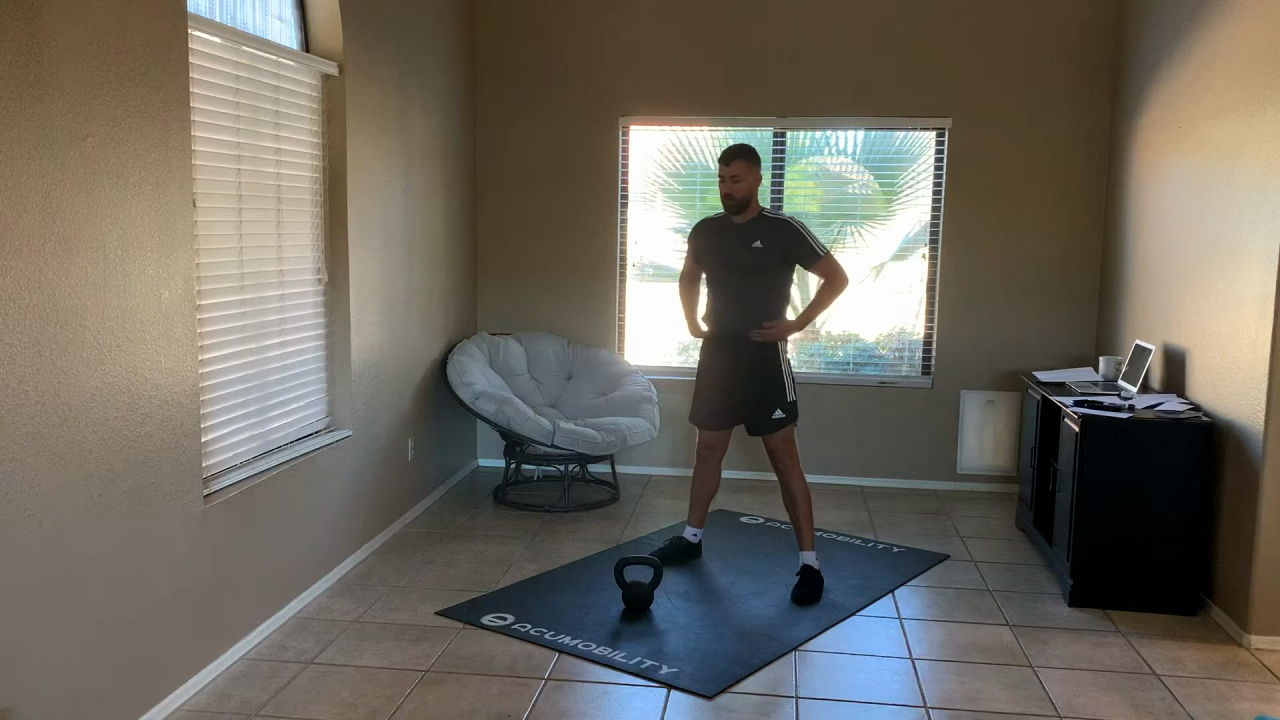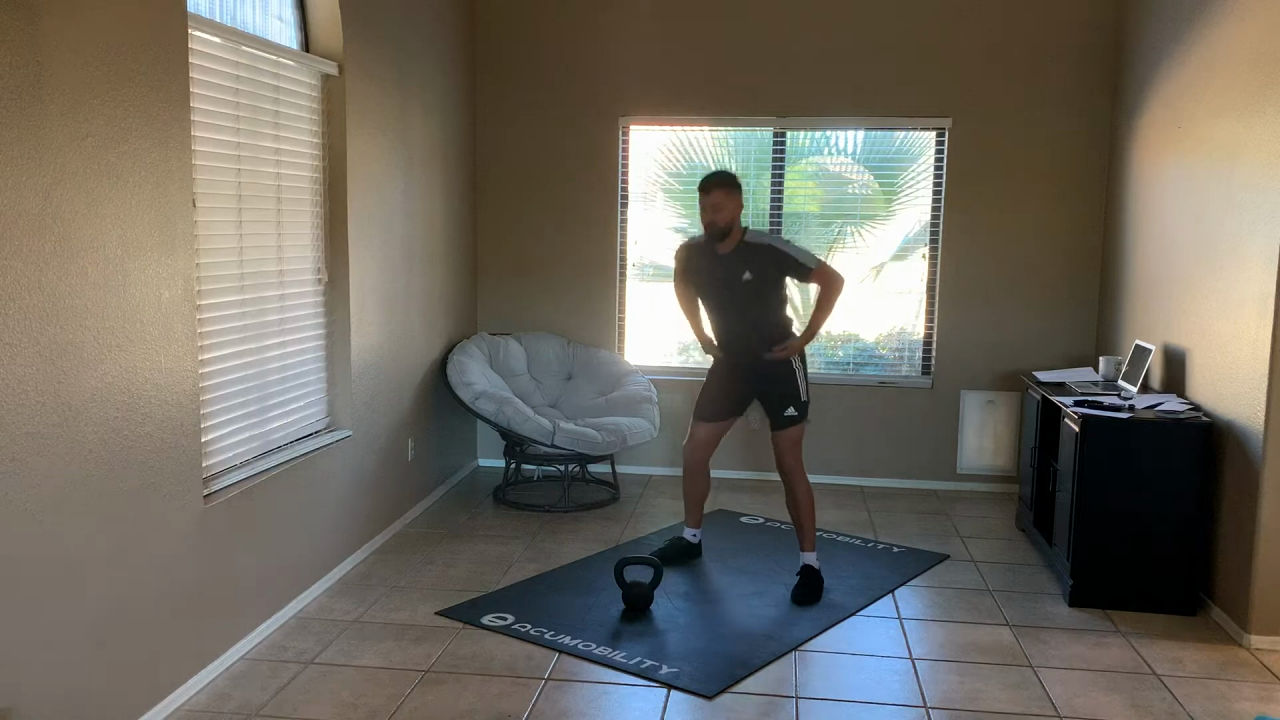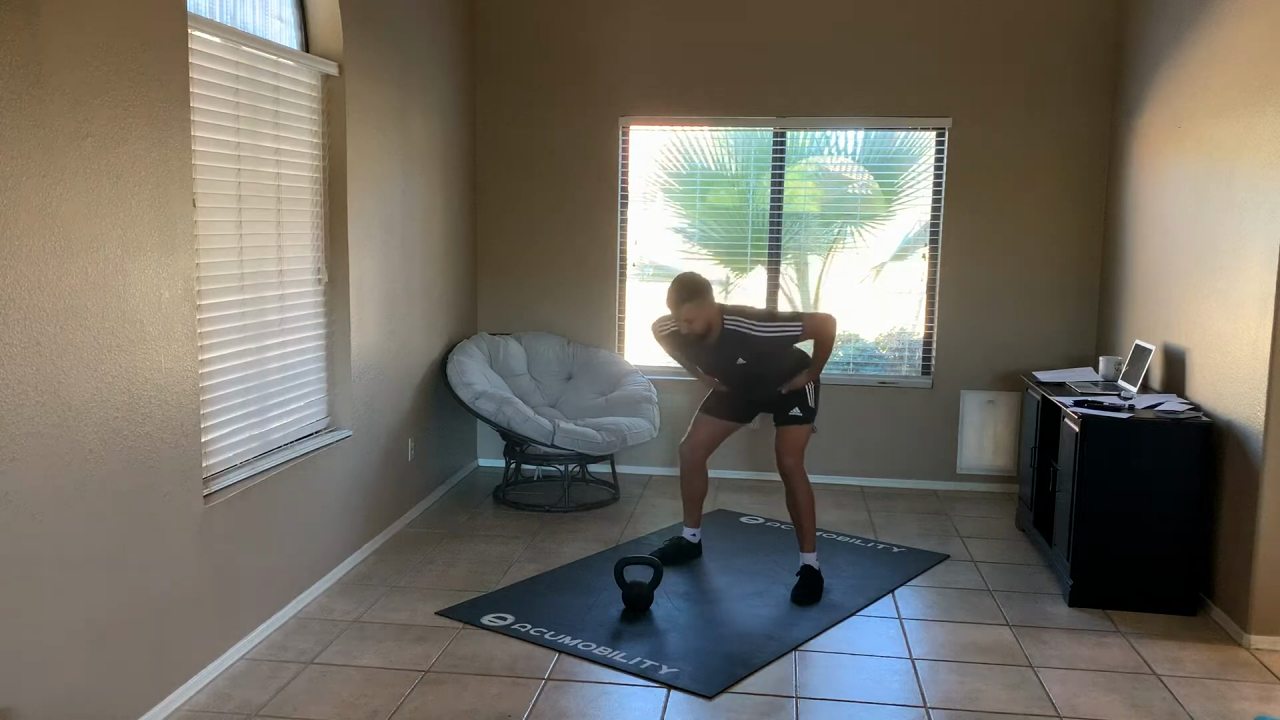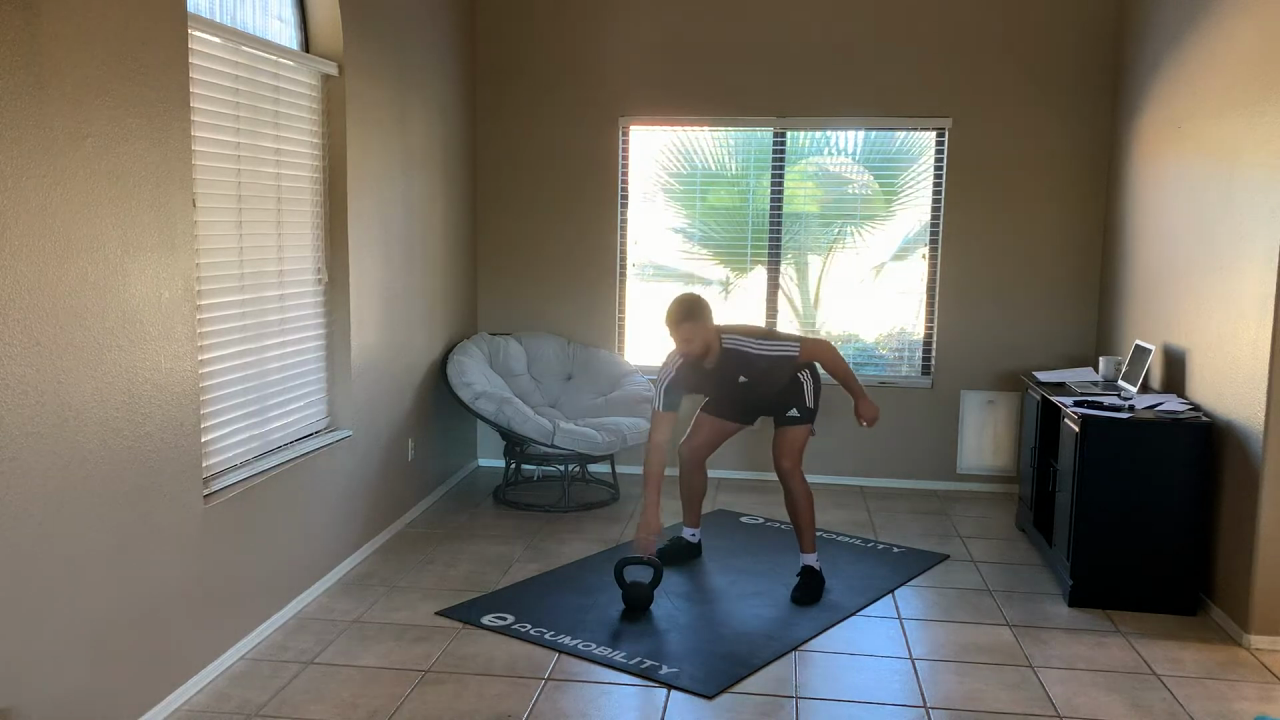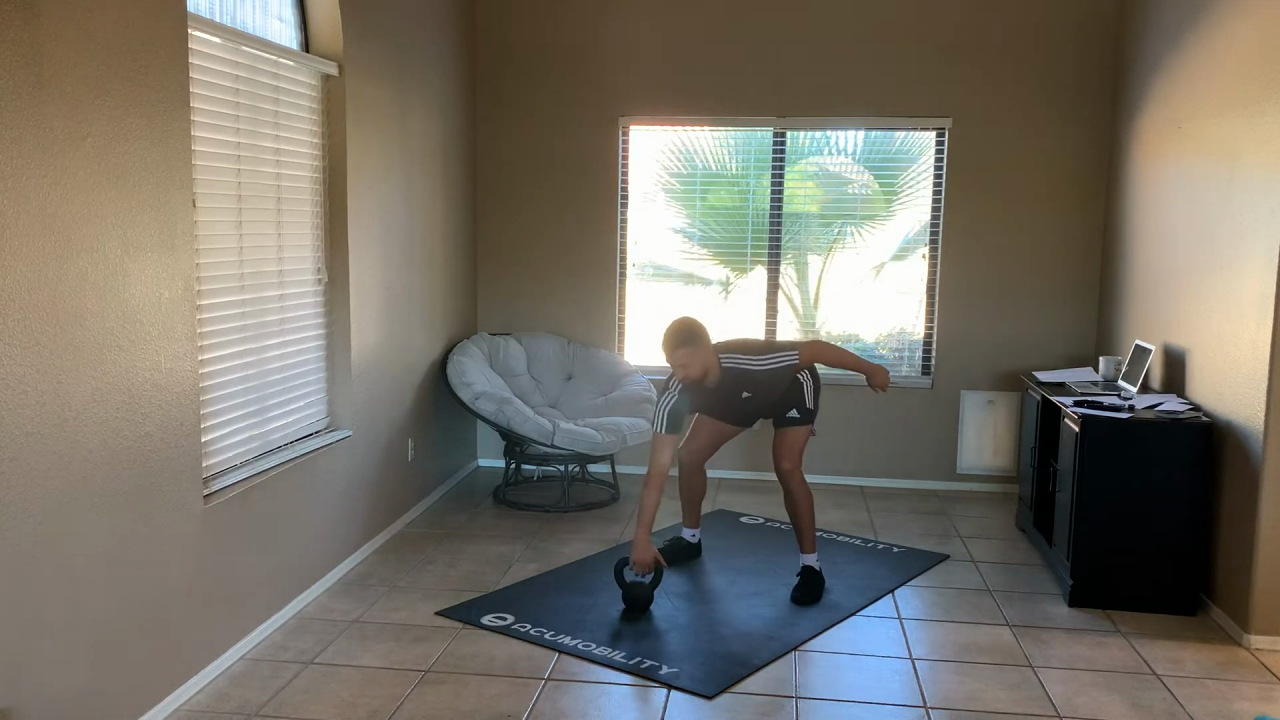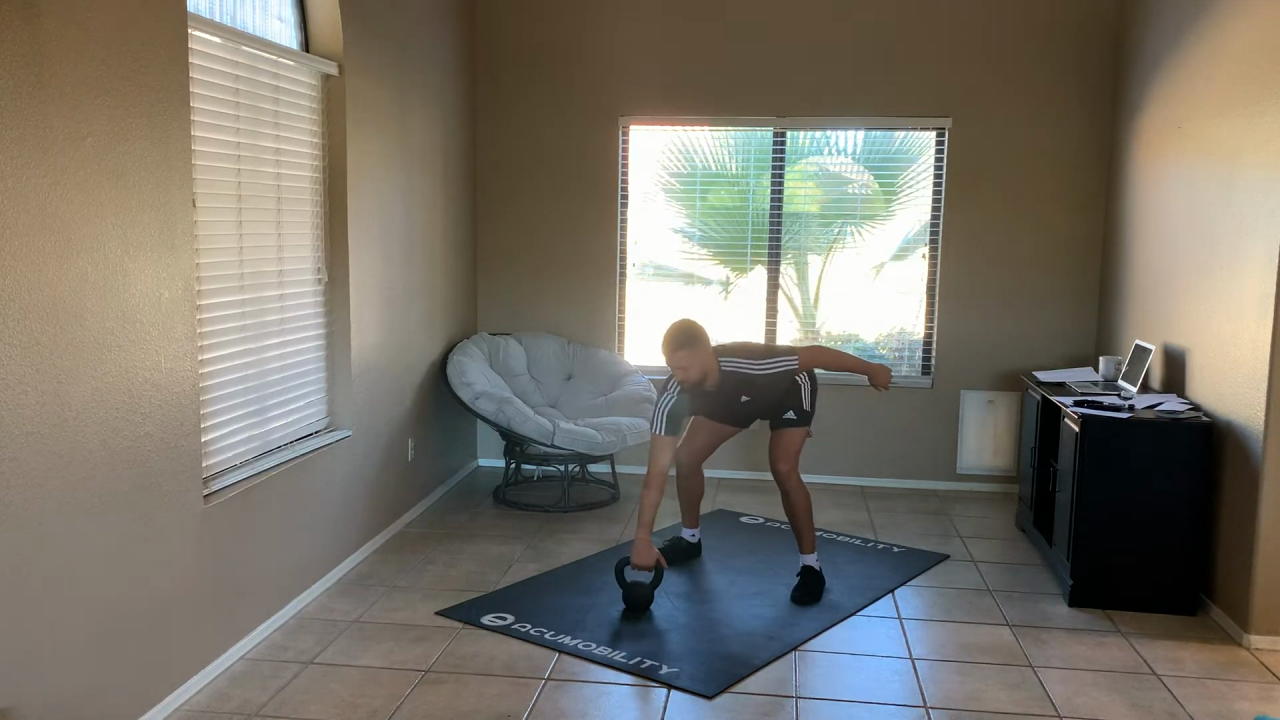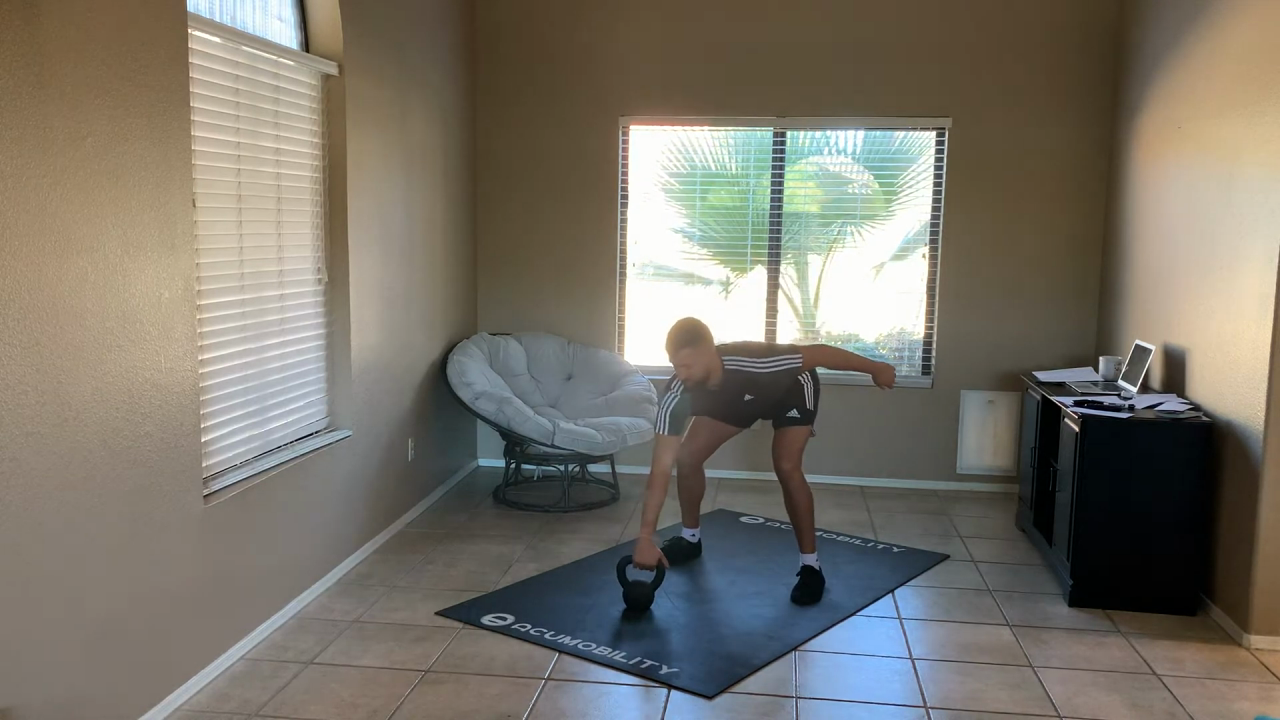
dt=0.4s
person 1, frame 1
left shoulder: (783, 229)
right shoulder: (705, 231)
left elbow: (836, 278)
right elbow: (689, 277)
left wrist: (798, 323)
right wrist: (691, 319)
left hip: (764, 356)
right hip: (716, 353)
left knee: (783, 458)
right knee: (708, 452)
left ankle: (809, 563)
right ankle: (692, 537)
person 1, frame 2
left shoulder: (769, 250)
right shoulder: (691, 253)
left elbow: (832, 281)
right elbow: (684, 289)
left wrist: (805, 340)
right wrist: (702, 337)
left hip: (779, 364)
right hip: (730, 363)
left knee: (787, 461)
right knee: (694, 450)
left ankle: (809, 563)
right ankle: (690, 539)
person 1, frame 3
left shoulder: (754, 328)
right shoulder: (676, 330)
left elbow: (826, 323)
right elbow: (658, 329)
left wrist: (813, 375)
right wrist: (697, 371)
left hip: (790, 383)
right hip: (737, 386)
left knee: (789, 464)
right knee: (691, 450)
left ankle: (809, 565)
right ankle: (690, 539)
person 1, frame 4
left shoulder: (752, 346)
right shoulder: (675, 372)
left elbow: (822, 349)
right elbow: (657, 441)
left wrist: (860, 397)
right wrist: (649, 514)
left hip: (791, 386)
right hip: (735, 392)
left knee: (786, 466)
right knee: (690, 452)
left ankle: (811, 566)
right ankle: (690, 538)
person 1, frame 5
left shoulder: (750, 360)
right shoulder: (675, 395)
left elbow: (816, 349)
right elbow: (658, 468)
left wrist: (869, 369)
right wrist: (642, 538)
left hip: (792, 388)
left knee: (786, 468)
right knee: (689, 456)
left ankle: (811, 567)
right ankle: (690, 539)
person 1, frame 6
left shoulder: (750, 364)
right shoulder: (673, 396)
left elbow: (814, 354)
right elbow: (657, 469)
left wrist: (871, 370)
right wrist: (642, 539)
left hip: (789, 390)
left knee: (783, 468)
right knee: (685, 457)
left ankle: (810, 566)
right ankle: (689, 539)
person 1, frame 7
left shoulder: (753, 363)
right shoulder: (677, 396)
left elbow: (818, 353)
right elbow: (661, 468)
left wrist: (875, 368)
right wrist: (646, 539)
left hip: (790, 390)
right hip: (733, 399)
left knee: (786, 467)
right knee: (687, 456)
left ankle: (811, 566)
right ankle: (690, 539)
